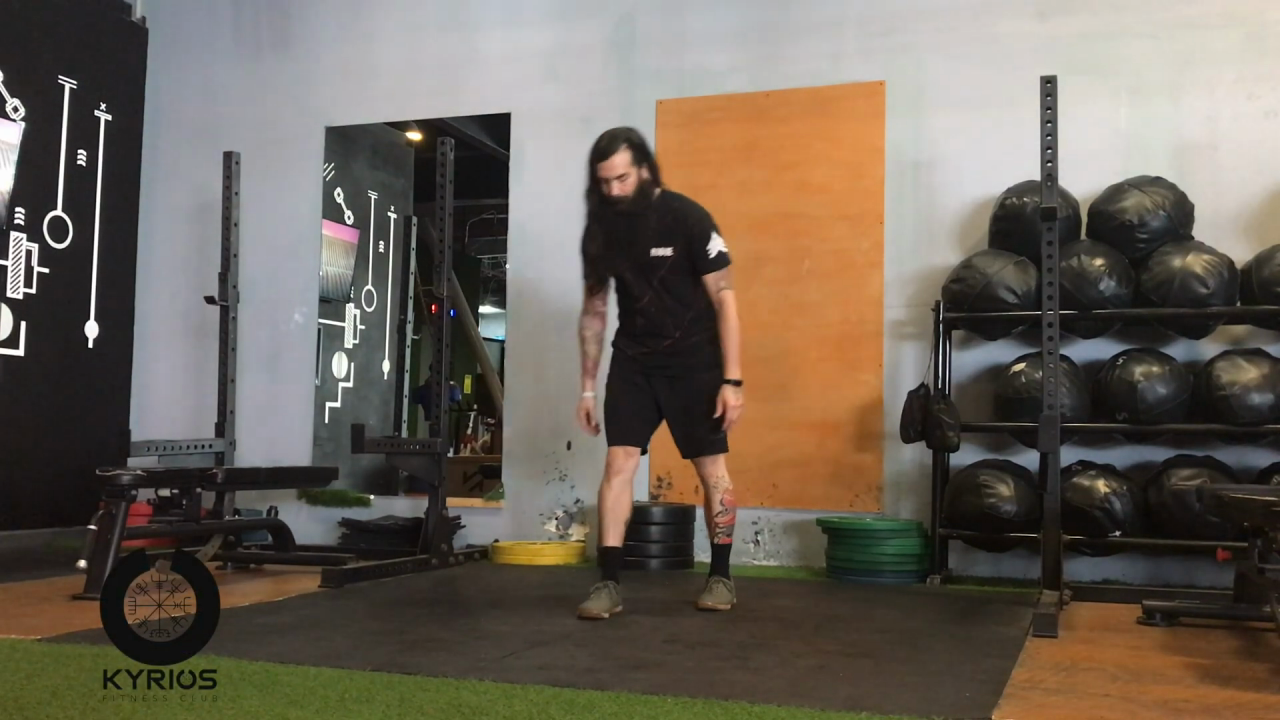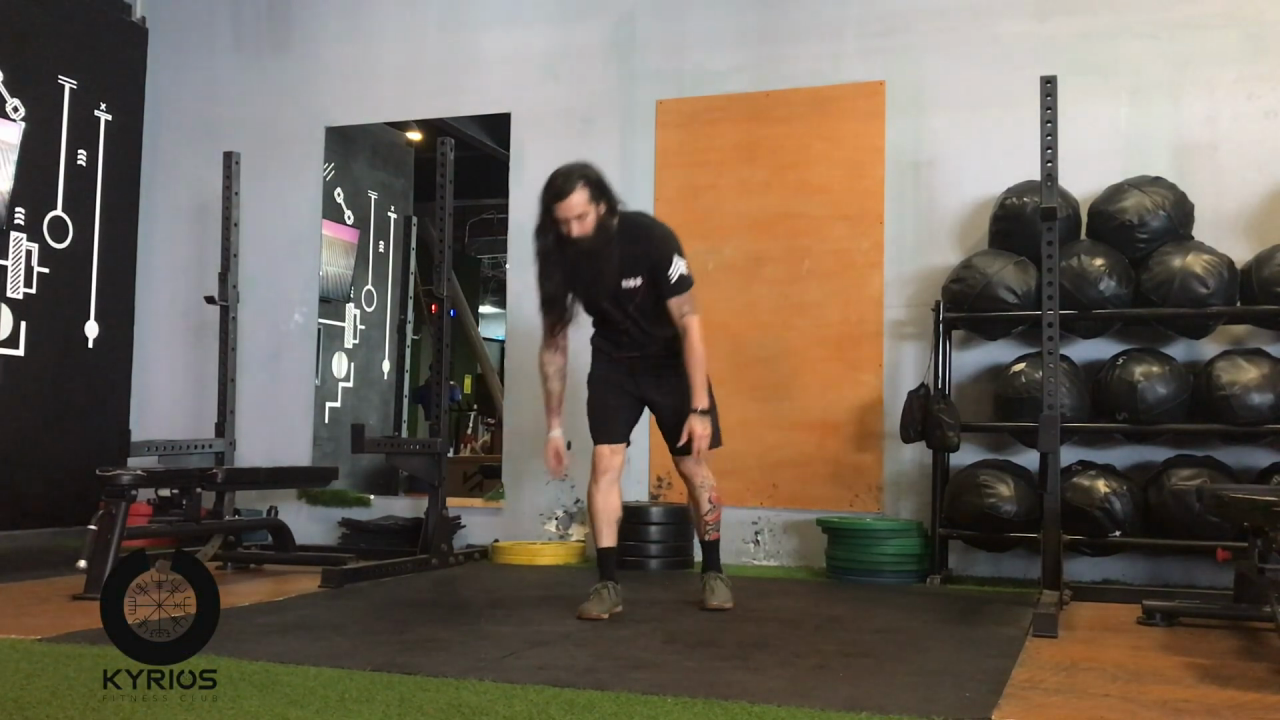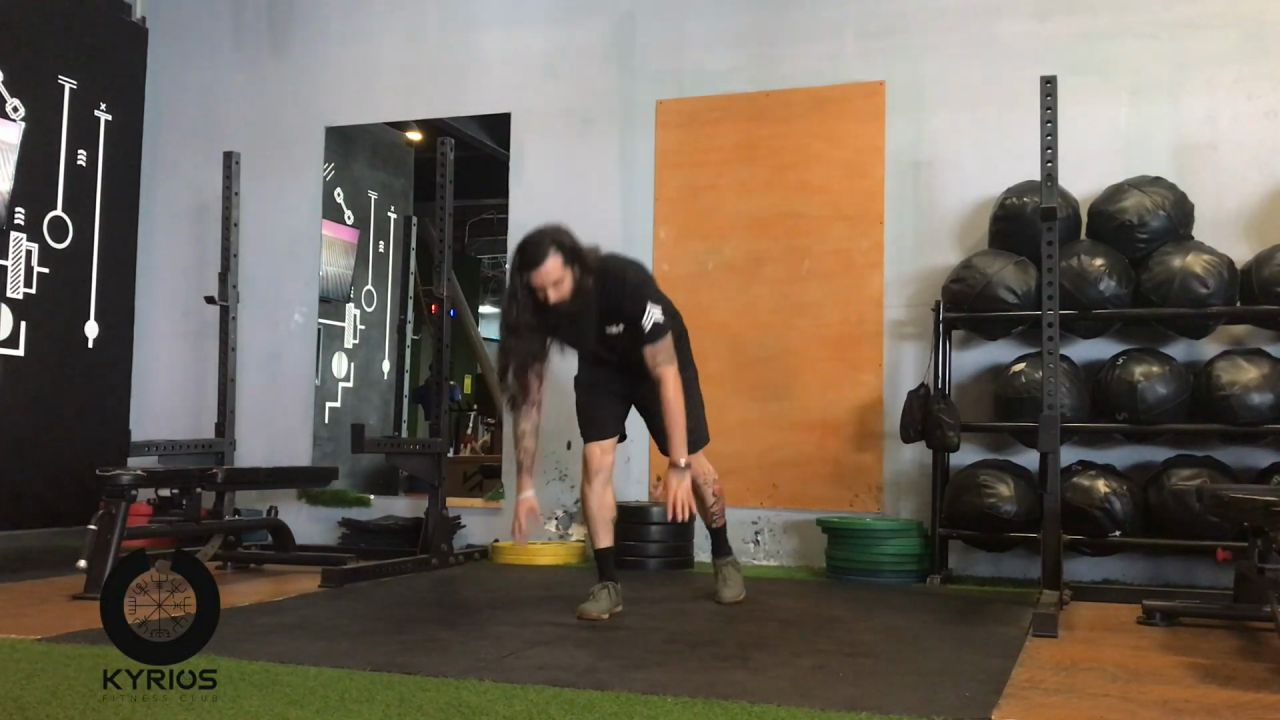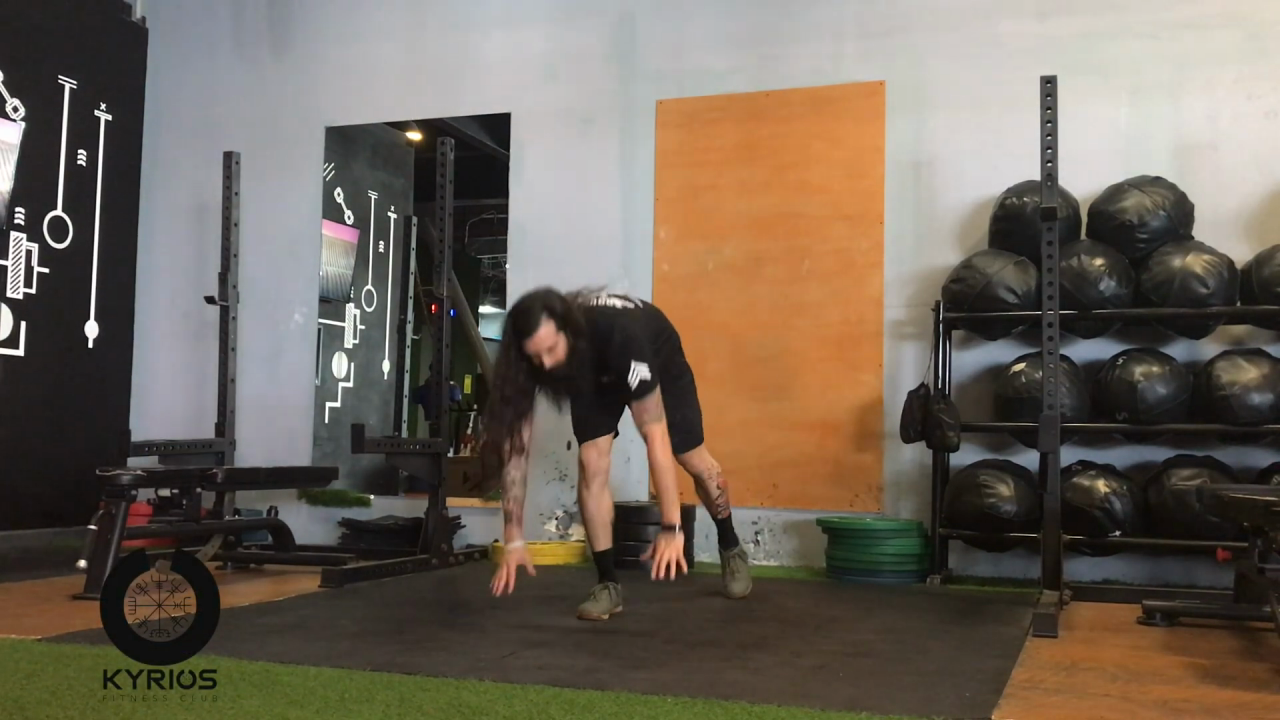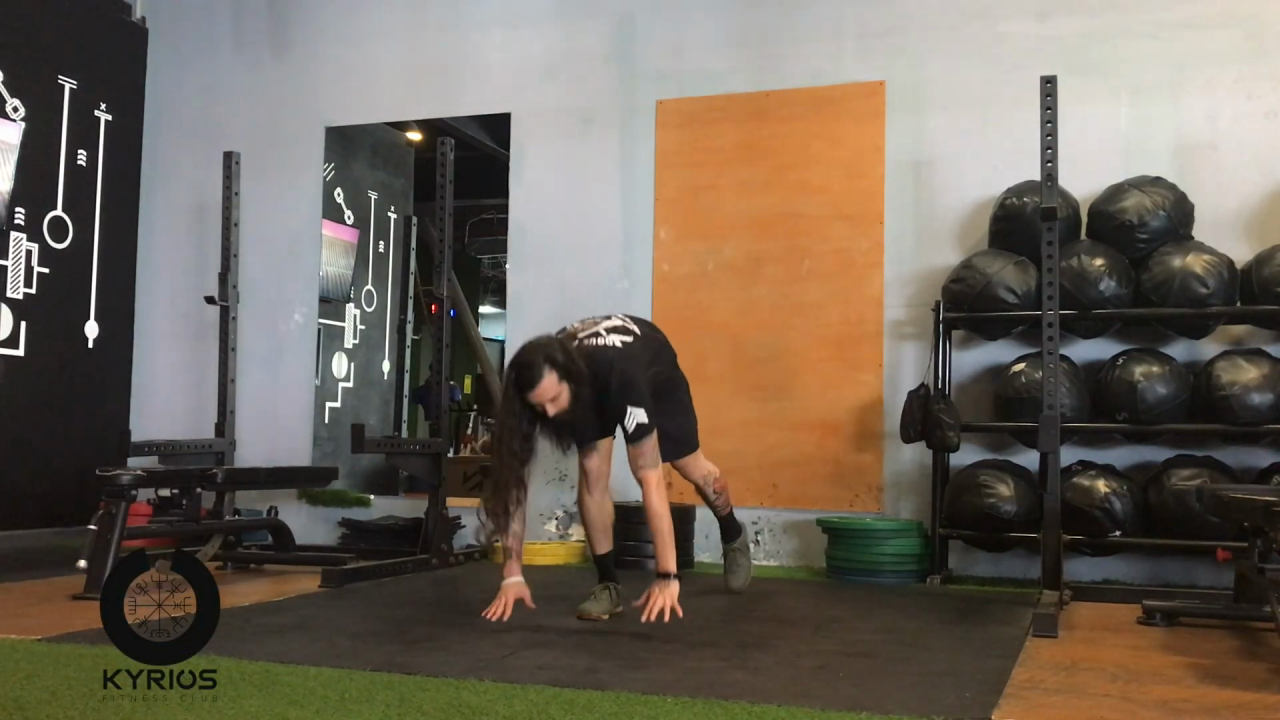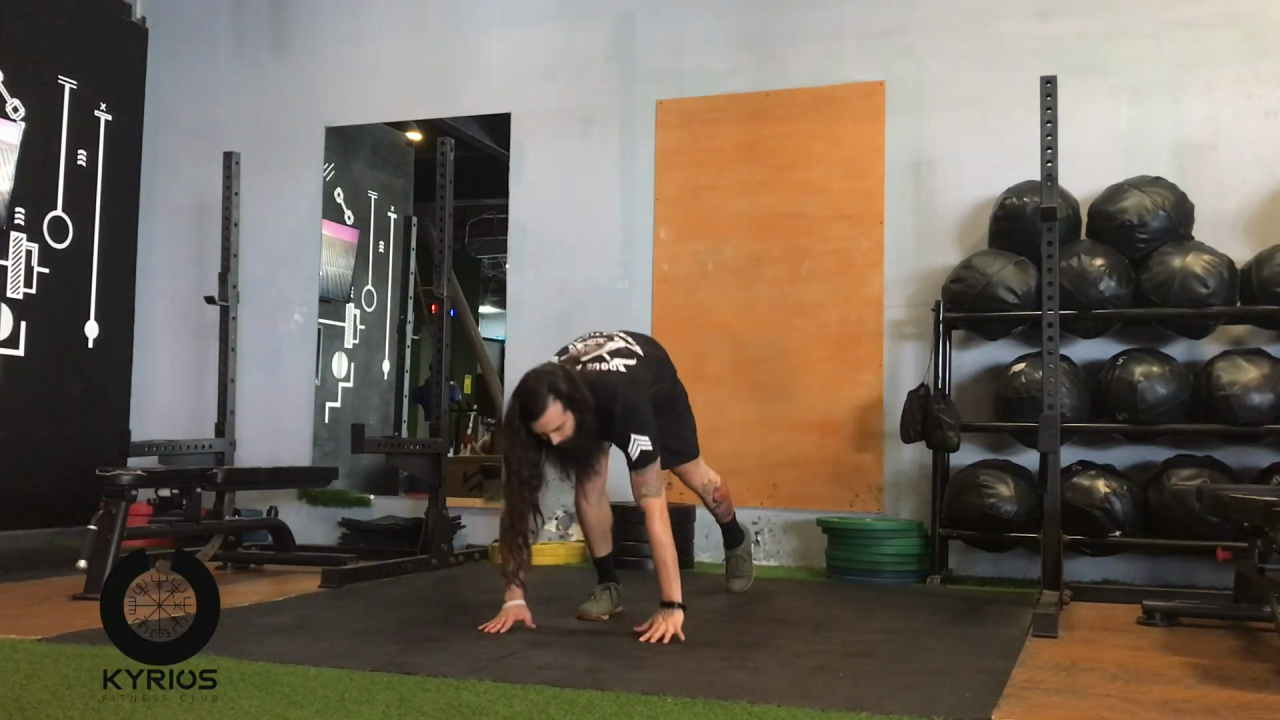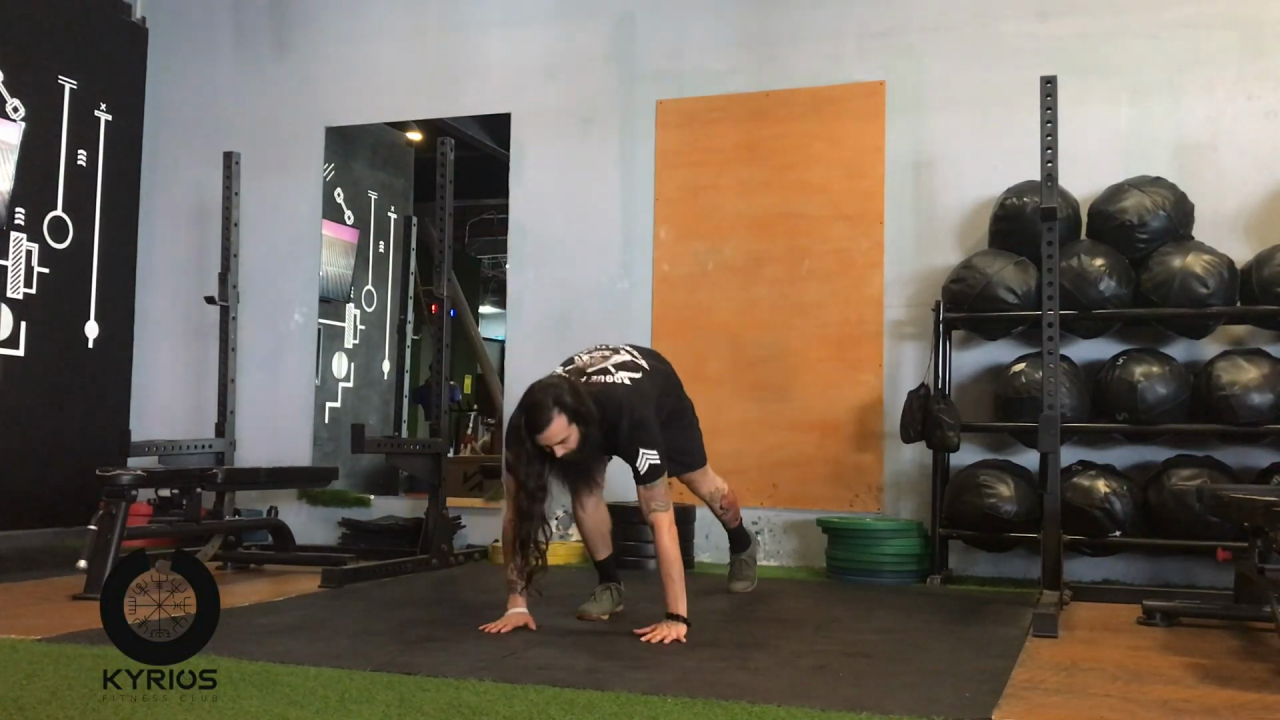
dt=0.2s
person 1, frame 1
left shoulder: (688, 219)
right shoulder: (601, 229)
left elbow: (724, 299)
right elbow: (594, 310)
left wrist: (732, 379)
right wrist: (587, 386)
left hip: (692, 360)
right hip: (632, 361)
left knee: (711, 466)
right knee: (618, 464)
left ankle: (720, 576)
right ankle: (608, 582)
person 1, frame 2
left shoulder: (650, 239)
right shoulder: (561, 258)
left elbow: (689, 324)
right elbow: (554, 344)
left wrist: (700, 407)
right wrist: (554, 427)
left hip: (669, 360)
right hip: (613, 361)
left knee: (694, 464)
right knee: (605, 465)
left ankle: (713, 571)
right ankle: (607, 582)
person 1, frame 3
left shoulder: (626, 283)
right shoulder: (537, 310)
left elbow: (666, 375)
right elbow: (528, 396)
left wrist: (679, 465)
right wrist: (525, 486)
left hip: (658, 365)
right hip: (600, 367)
left knee: (695, 463)
right knee: (596, 465)
left ankle: (724, 557)
right ankle: (607, 584)
person 1, frame 4
left shoulder: (620, 334)
right shoulder: (533, 359)
left elbow: (655, 434)
right elbow: (516, 445)
left wrist: (670, 529)
right wrist: (514, 539)
left hip: (659, 362)
left knee: (694, 460)
right knee: (592, 467)
left ankle: (731, 547)
right ankle: (608, 583)
person 1, frame 5
left shoulder: (623, 379)
right shoulder: (537, 390)
left elbow: (651, 481)
right elbow: (515, 480)
left wrist: (667, 577)
right wrist: (512, 575)
left hip: (654, 371)
right hip: (589, 385)
left knee: (691, 466)
right knee: (592, 470)
left ankle: (733, 537)
right ankle: (608, 584)
person 1, frame 6
left shoulder: (625, 405)
right shoulder: (539, 413)
left elbow: (653, 508)
right elbow: (518, 504)
left wrist: (672, 606)
right wrist: (514, 597)
left hip: (655, 381)
right hip: (589, 393)
left knee: (693, 473)
right knee: (588, 482)
left ankle: (736, 542)
right ankle: (608, 584)
person 1, frame 7
left shoulder: (631, 419)
right shoulder: (526, 430)
left elbow: (661, 520)
right elbow: (517, 515)
left wrist: (677, 617)
right wrist: (516, 604)
left hip: (660, 392)
right hip: (594, 400)
left knee: (700, 480)
right knee: (584, 491)
left ankle: (742, 546)
right ankle: (609, 584)
